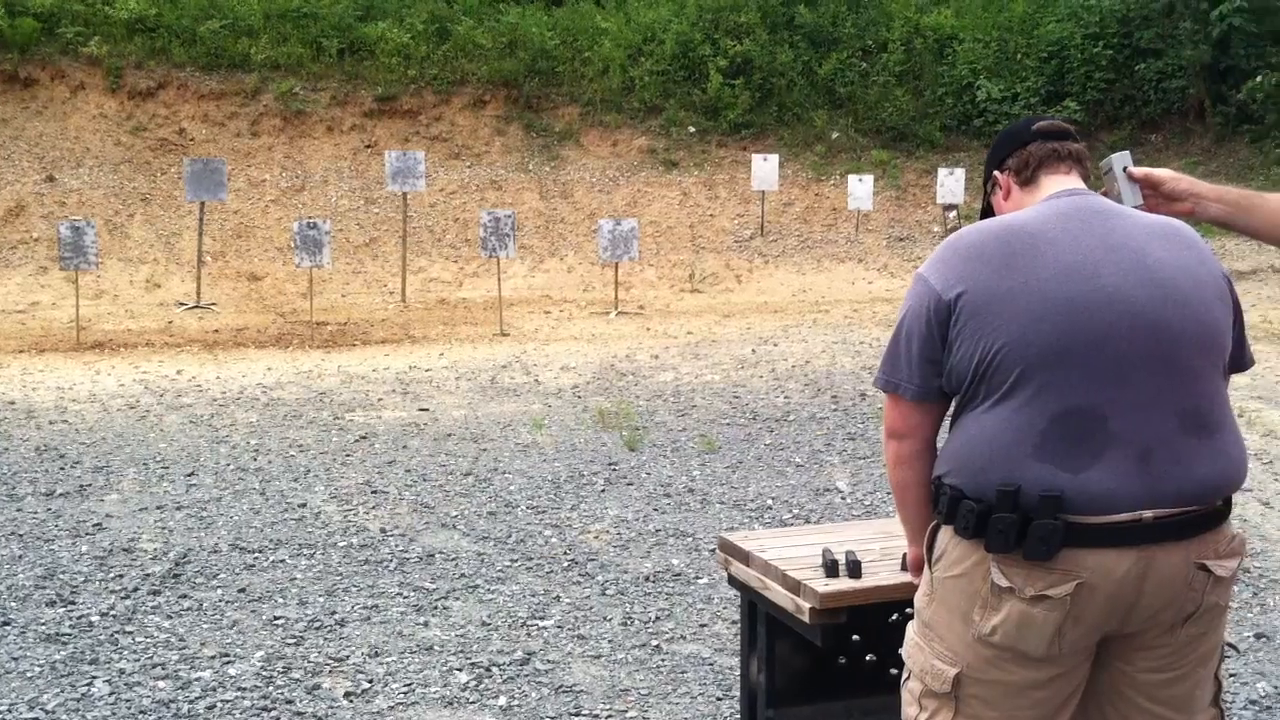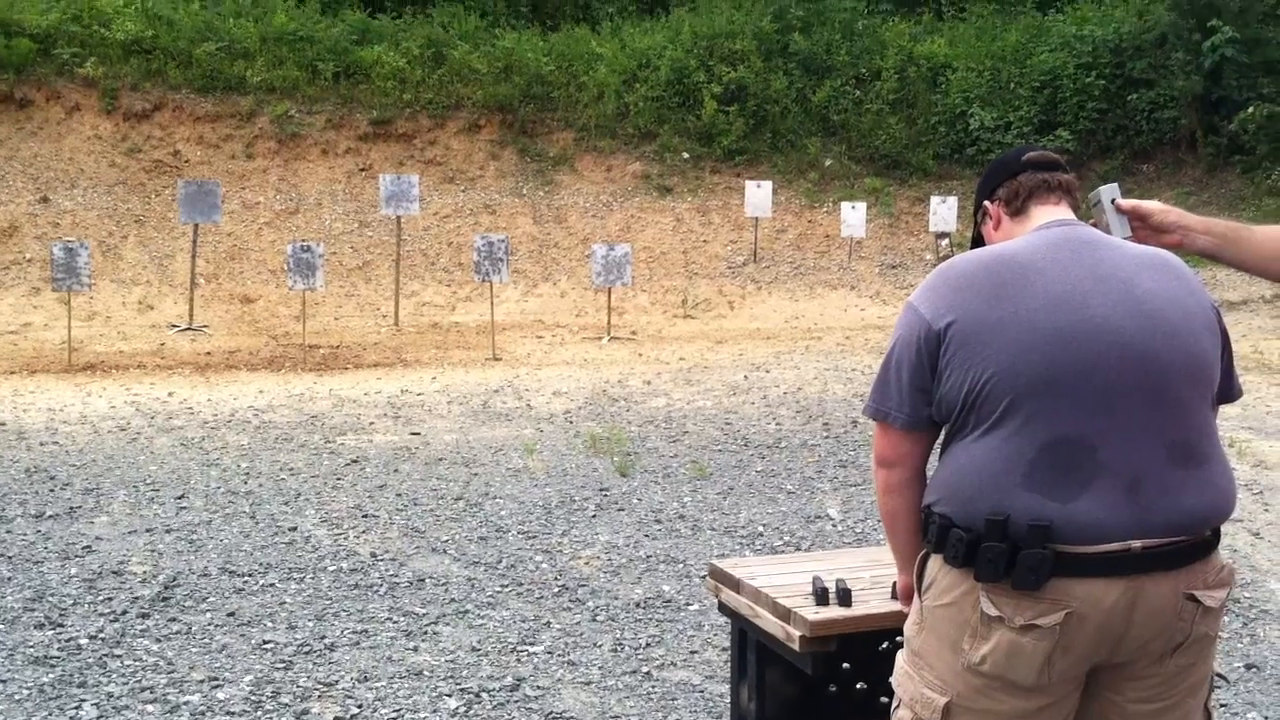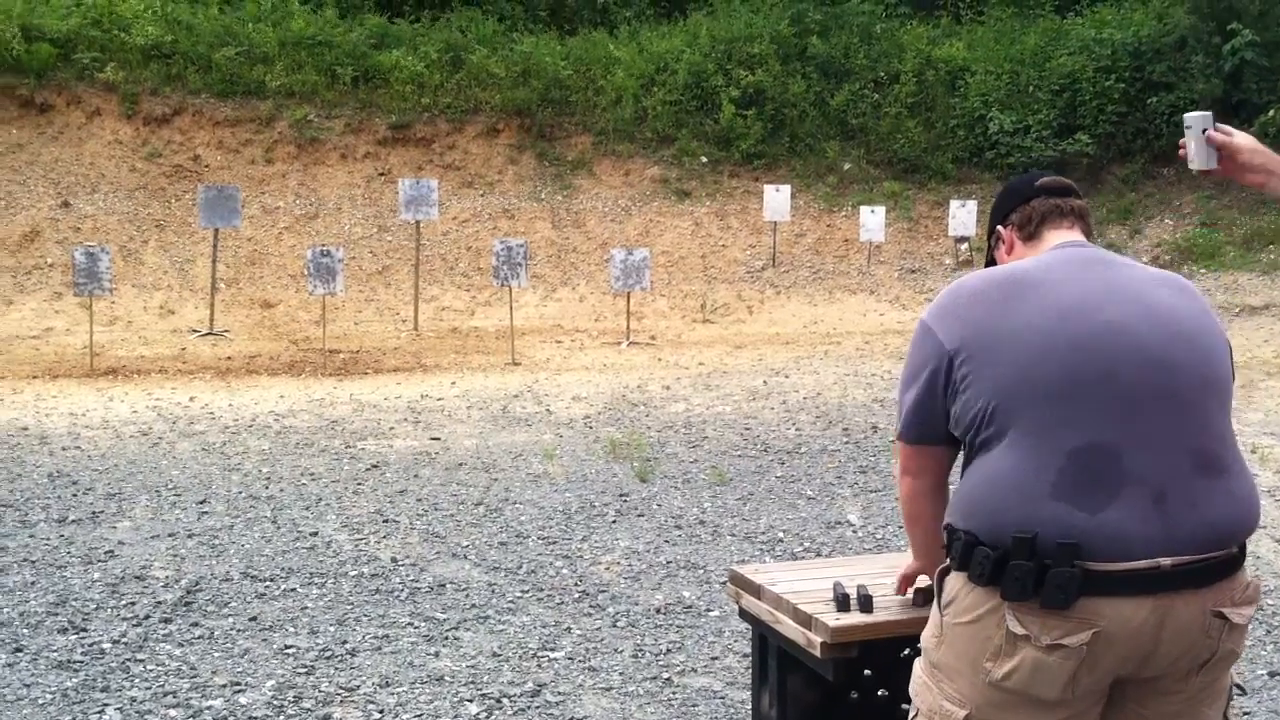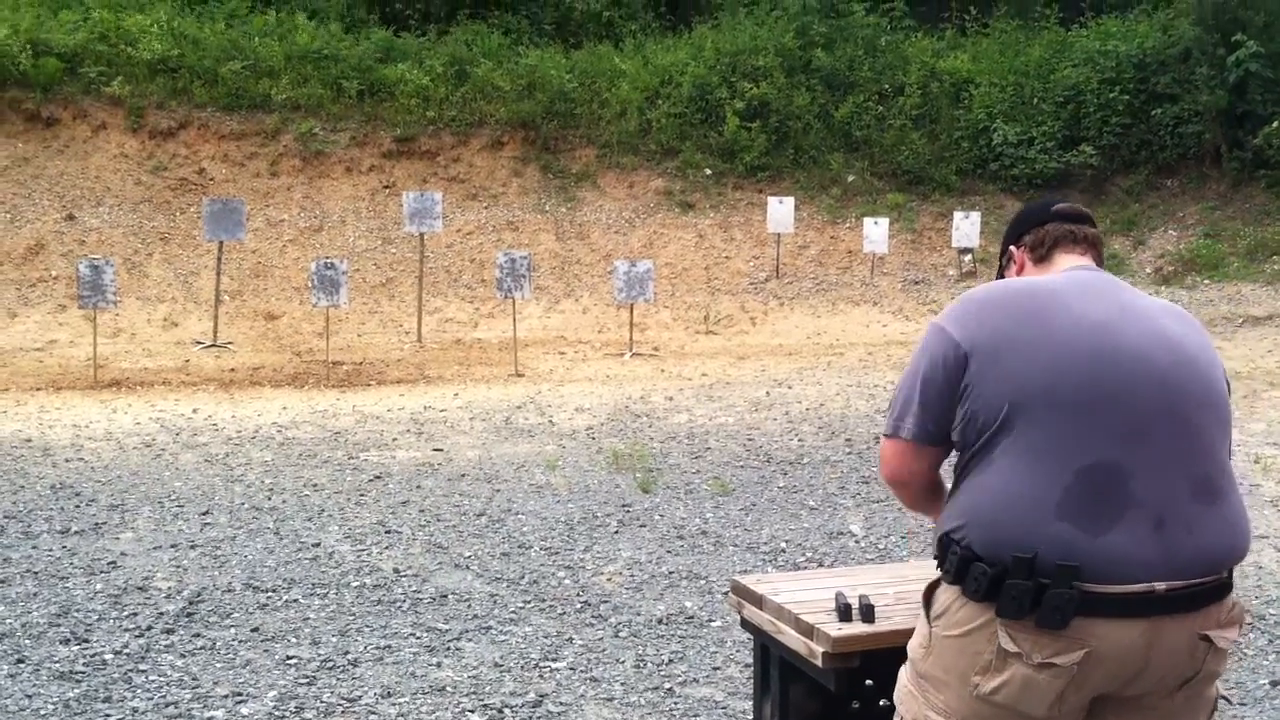
dt=0.3s
person 1, frame 1
left shoulder: (964, 259)
right shoulder: (1192, 252)
left elbow: (907, 434)
right elbow: (1205, 401)
left wrist: (923, 543)
left hip: (1021, 566)
right hip: (1186, 558)
person 1, frame 2
left shoulder: (954, 288)
right shoulder: (1182, 282)
left elbow: (896, 462)
right elbow: (1189, 433)
left wrist: (914, 571)
left hip: (1012, 596)
right hip: (1175, 586)
person 1, frame 3
left shoulder: (962, 307)
right shoulder: (1187, 300)
left elbow: (919, 474)
left wrist: (930, 562)
left hip: (1034, 606)
right hip: (1203, 599)
person 1, frame 4
left shoulder: (979, 315)
right shoulder: (1184, 330)
left elbow: (903, 468)
left wrist: (947, 511)
left hip: (1025, 625)
right hip: (1188, 619)
